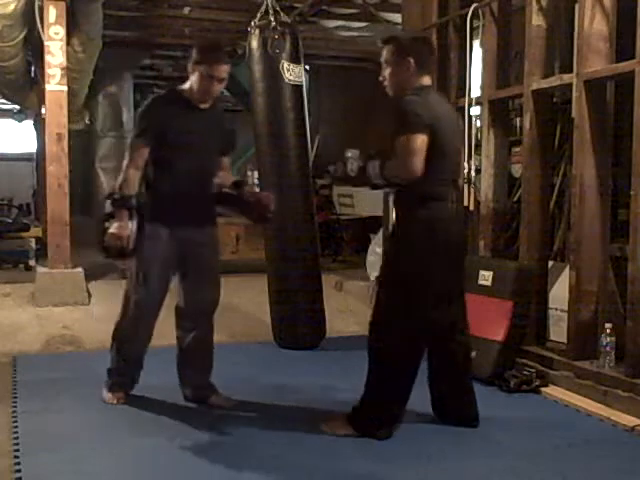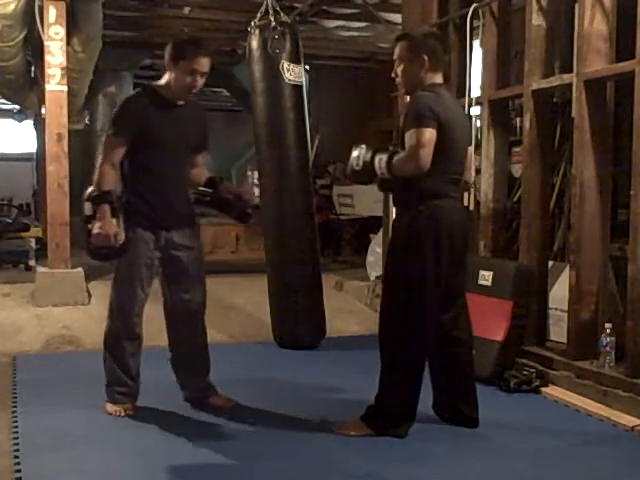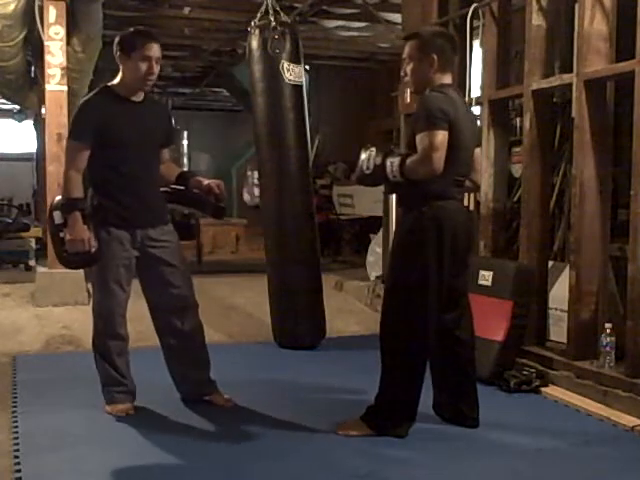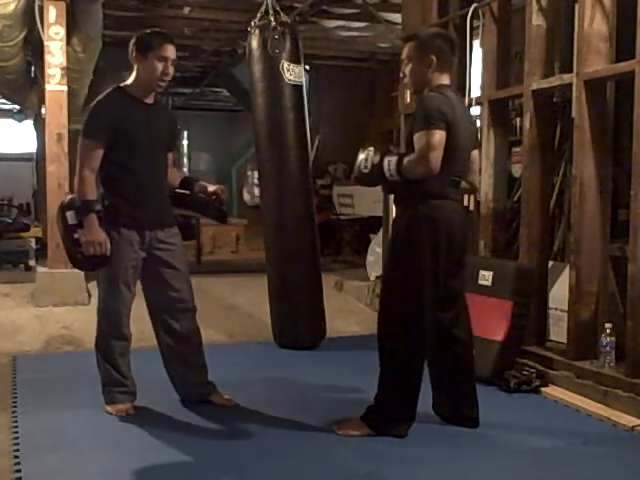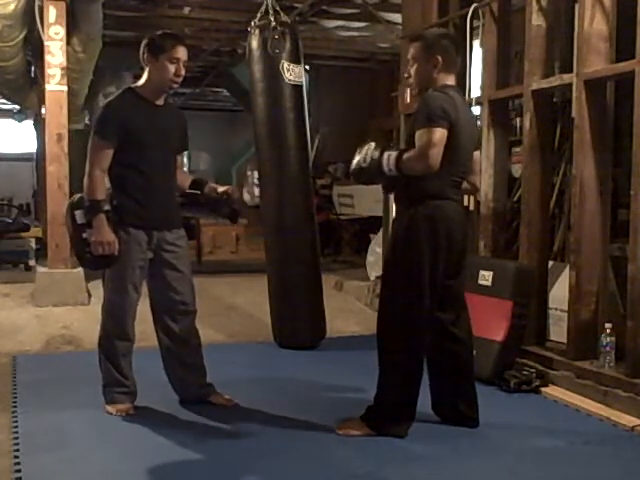
dt=1s
person 1, frame 1
left shoulder: (412, 105)
right shoulder: (443, 107)
left elbow: (410, 167)
right wrist: (387, 169)
left hip: (424, 222)
right hip: (450, 218)
left knee: (396, 321)
right knee: (446, 317)
left ankle: (371, 418)
right ankle: (458, 406)
person 1, frame 2
left shoulder: (422, 102)
right shoulder: (456, 108)
left elbow: (418, 159)
left wrist: (374, 164)
left hip: (424, 218)
right hip: (452, 215)
left knee: (405, 319)
right knee: (449, 315)
left ankle: (389, 416)
right ankle: (459, 406)
person 1, frame 3
left shoulder: (433, 103)
right shoulder: (463, 109)
left elbow: (430, 162)
left wrist: (384, 168)
left hip: (428, 219)
right hip: (455, 216)
left knee: (406, 318)
right knee: (451, 314)
left ankle: (388, 417)
right ankle: (460, 406)
person 1, frame 4
left shoulder: (431, 103)
right shoulder: (462, 109)
left elbow: (427, 161)
left wrist: (382, 167)
left hip: (425, 218)
right hip: (452, 215)
left knee: (403, 318)
right knee: (448, 314)
left ankle: (388, 417)
right ankle: (460, 406)
person 1, frame 5
left shoulder: (435, 102)
right shoulder: (465, 110)
left elbow: (427, 158)
left wrist: (381, 163)
left hip: (425, 218)
right hip: (451, 216)
left knee: (402, 317)
right knee: (447, 314)
left ankle: (387, 416)
right ankle: (459, 407)
person 2, frame 1
left shoulder: (220, 121)
right shoulder: (158, 110)
right elbow: (134, 166)
left wrist: (246, 193)
right wrist: (121, 217)
left hip: (201, 226)
right hip: (157, 224)
left knee: (201, 306)
right knee: (141, 303)
left ankle: (197, 384)
right ankle: (119, 382)
person 2, frame 2
left shoulder: (197, 116)
right shoulder: (137, 107)
right elbow: (109, 164)
left wrist: (220, 187)
right wrist: (105, 215)
left hip: (182, 227)
right hip: (139, 226)
left knee: (190, 308)
right knee: (127, 309)
left ankle: (198, 387)
right ankle: (121, 392)
person 2, frame 3
left shoulder: (159, 112)
right shoulder: (95, 108)
right elbow: (74, 170)
left wrist: (193, 181)
right wrist: (75, 220)
left hip: (157, 225)
right hip: (111, 228)
left knee: (181, 305)
right knee: (111, 313)
left ankle: (198, 385)
right ankle: (118, 392)
person 2, frame 4
left shoulder: (165, 116)
right shoulder: (108, 108)
right elbow: (87, 170)
left wrist: (196, 186)
right wrist: (90, 222)
left hip: (163, 227)
right hip: (120, 228)
left knee: (179, 308)
right knee: (115, 313)
left ankle: (197, 386)
right ankle: (118, 392)
person 2, frame 5
left shoulder: (176, 117)
right shoulder: (118, 109)
right elbow: (97, 171)
left wrist: (204, 187)
right wrist: (99, 221)
left hip: (170, 228)
right hip: (128, 229)
left knee: (180, 310)
right knee: (119, 313)
left ankle: (195, 387)
right ankle: (118, 393)
